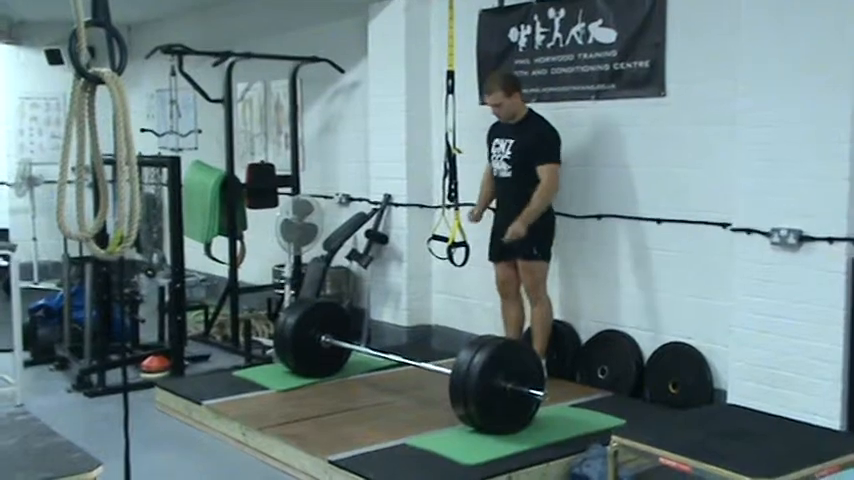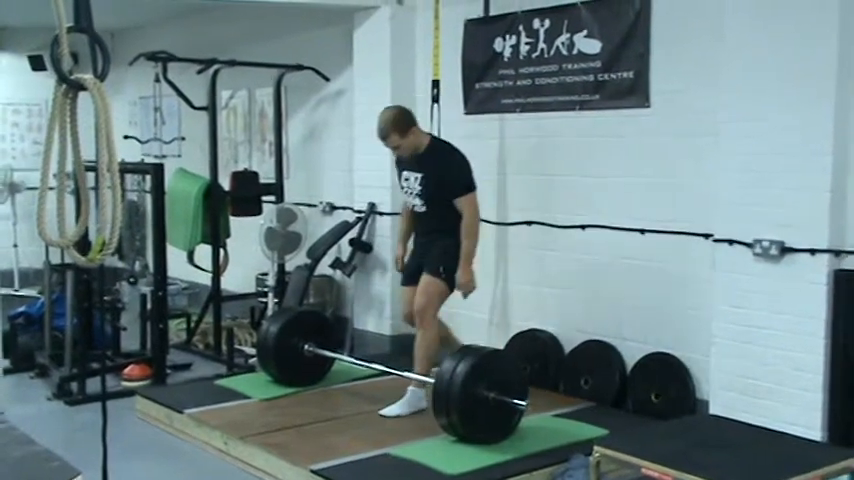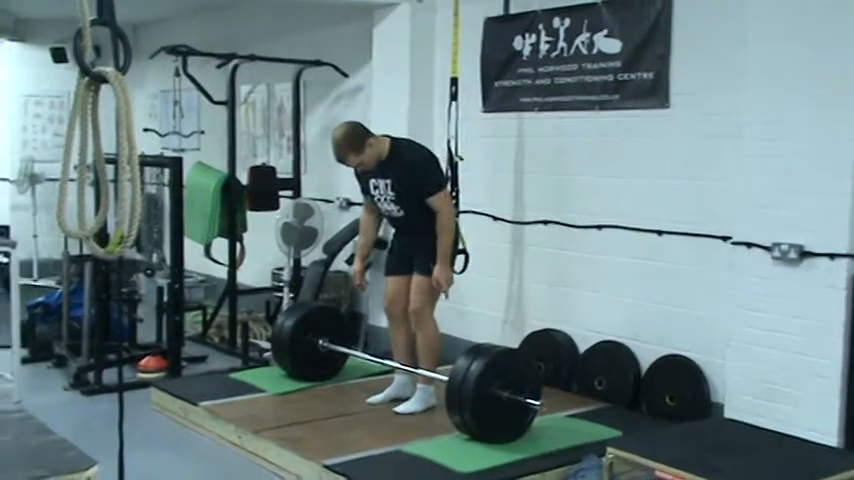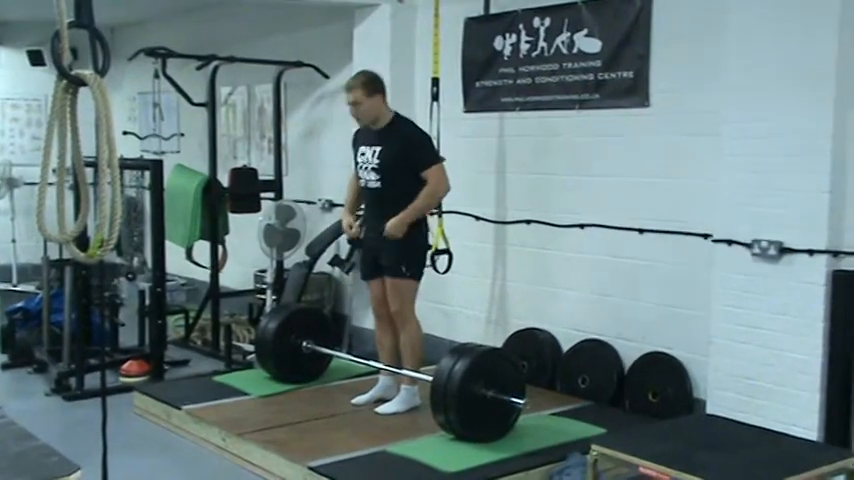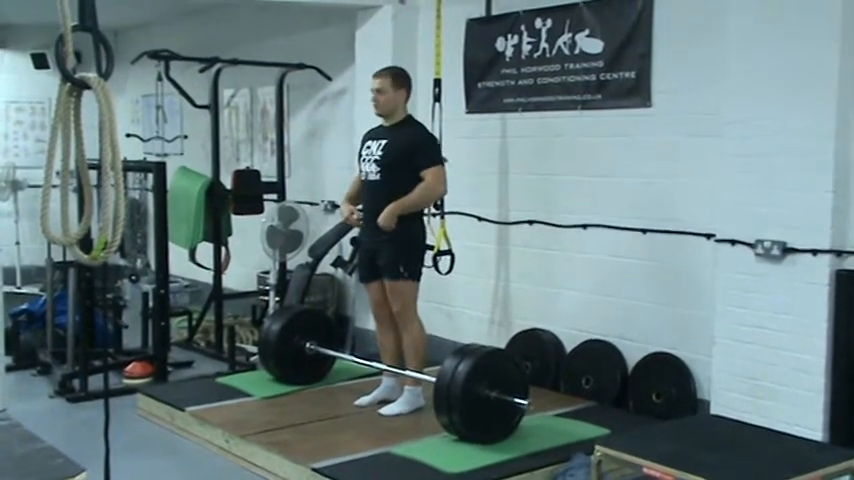
dt=1s
person 1, frame 1
left shoulder: (540, 131)
right shoulder: (495, 130)
left elbow: (549, 183)
left wrist: (523, 222)
right wrist: (480, 208)
left hip: (529, 227)
right hip: (503, 222)
left knee: (535, 292)
right knee: (506, 290)
left ankle: (537, 362)
person 1, frame 2
left shoulder: (449, 160)
right shoulder: (403, 159)
left elbow: (471, 214)
left wrist: (466, 267)
right wrist: (401, 245)
left hip: (450, 243)
right hip: (423, 242)
left knee: (423, 311)
right knee: (410, 313)
left ankle: (417, 393)
person 1, frame 3
left shoulder: (416, 160)
right shoulder: (364, 166)
left elbow: (445, 211)
right elbow: (370, 211)
left wrist: (443, 263)
right wrist: (360, 258)
left hip: (433, 239)
right hip: (403, 238)
left knee: (419, 310)
right knee: (393, 308)
left ankle: (425, 390)
right ankle: (403, 382)
person 1, frame 4
left shoulder: (409, 136)
right shoulder: (360, 137)
left elbow: (440, 184)
left wrist: (404, 219)
right wrist: (348, 213)
left hip: (404, 237)
right hip: (373, 236)
left knee: (401, 312)
right knee: (381, 312)
left ankle: (410, 390)
right ankle: (387, 382)
person 1, frame 5
left shoulder: (418, 136)
right shoulder: (371, 136)
left elbow: (437, 186)
left wrist: (394, 210)
right wrist: (347, 202)
left hip: (401, 237)
right hip: (371, 236)
left knee: (404, 314)
right knee: (381, 314)
left ankle: (414, 391)
right ankle: (390, 383)
